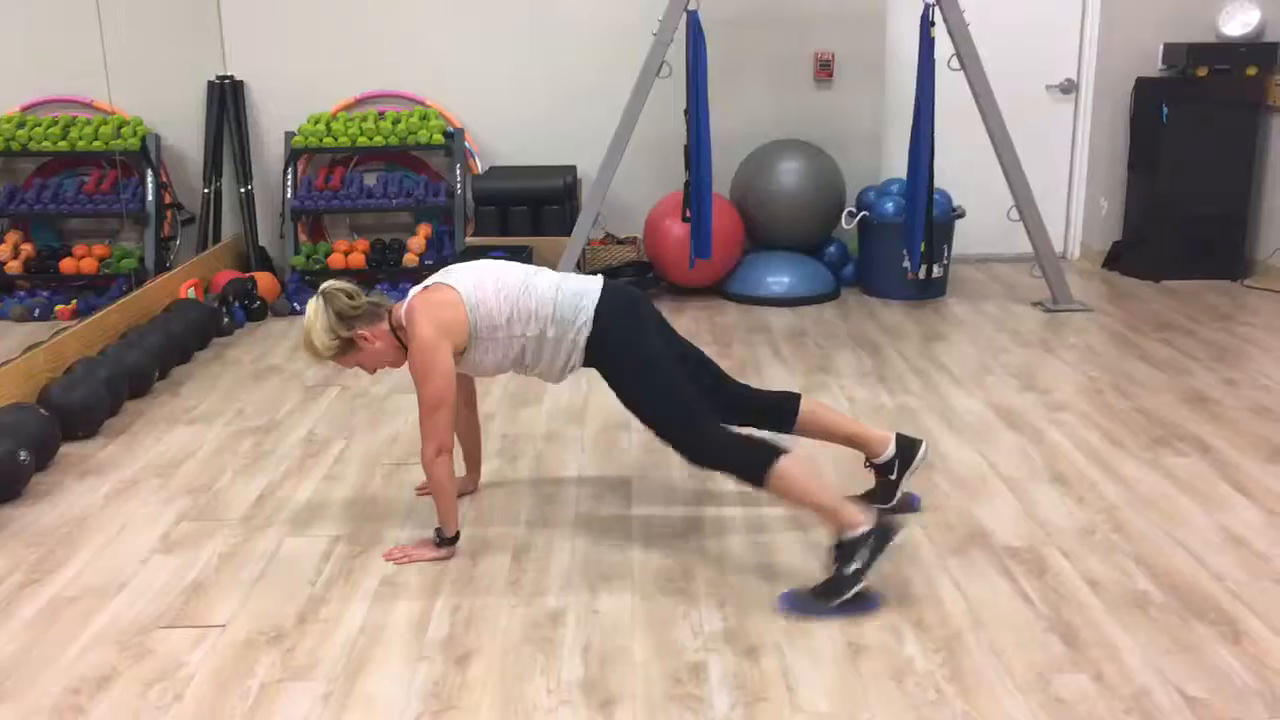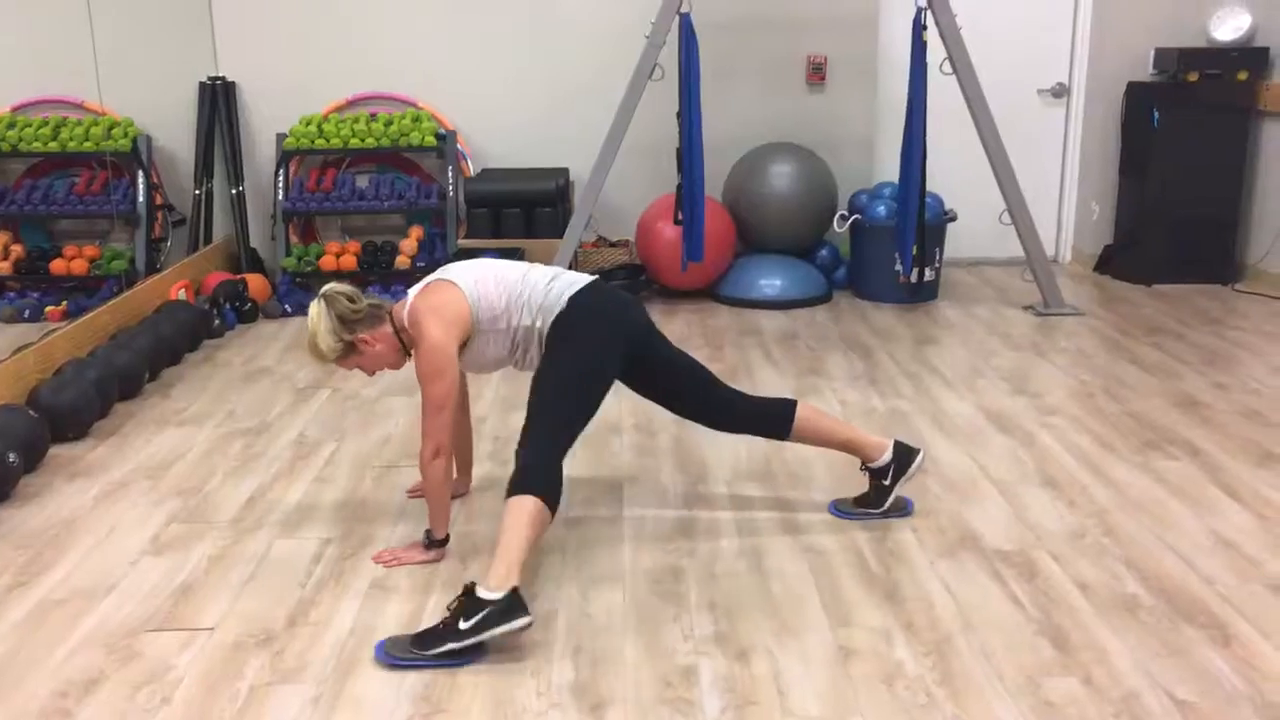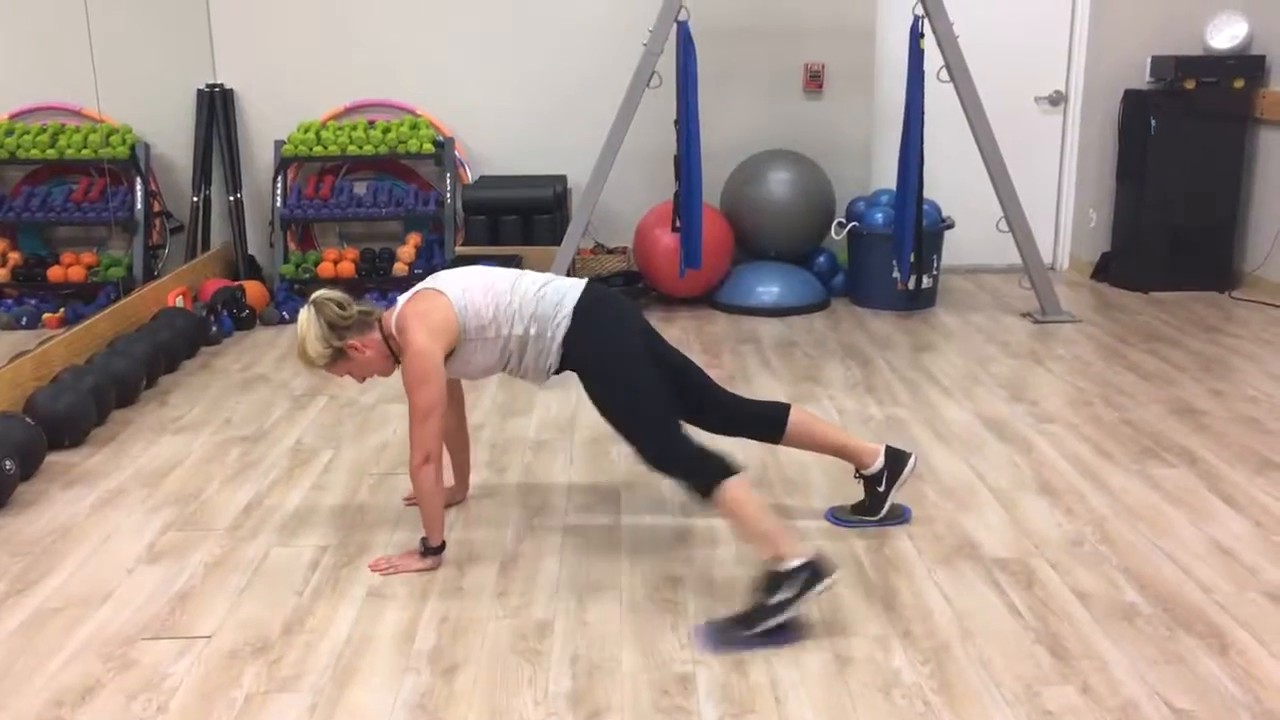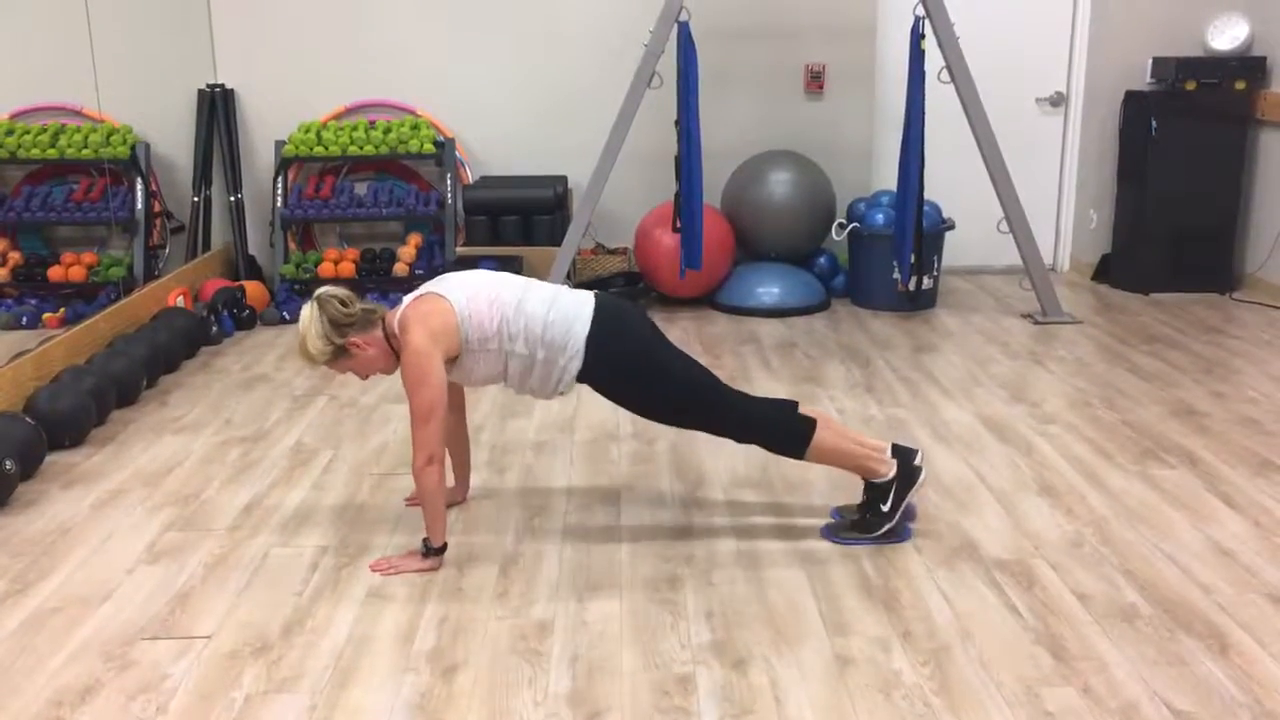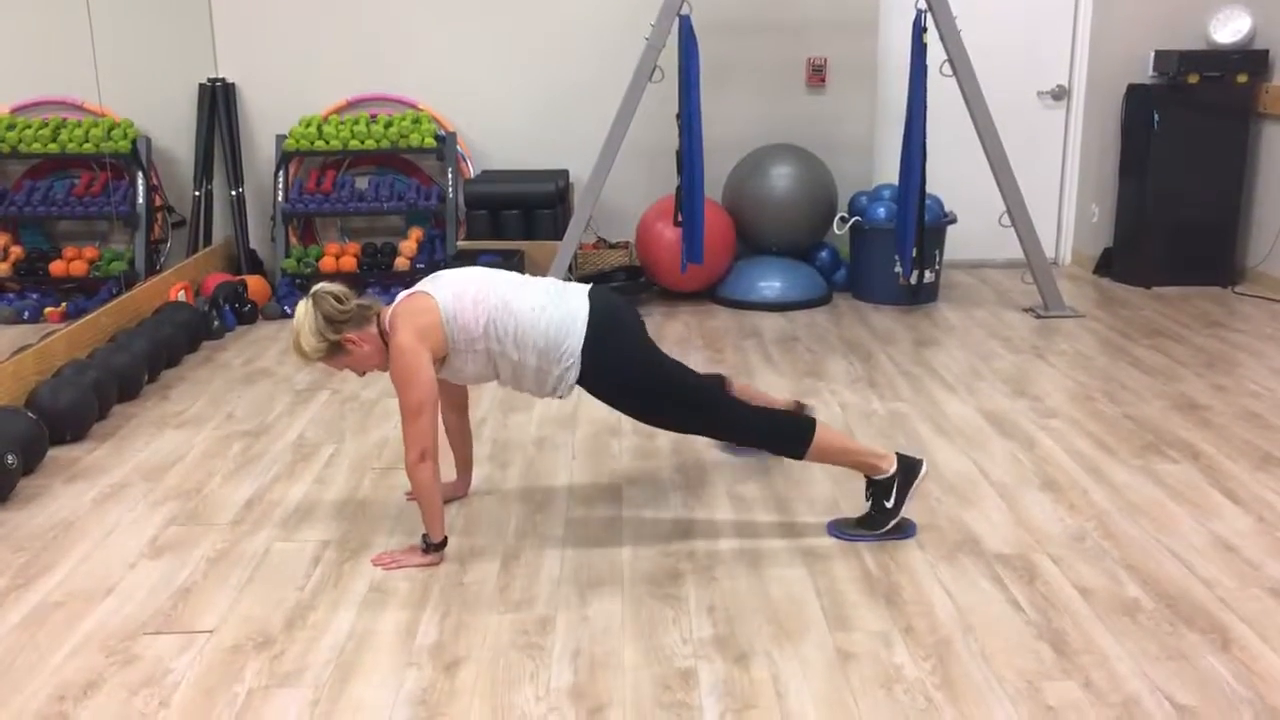
dt=0.4s
person 1, frame 1
left shoulder: (424, 329)
right shoulder: (427, 311)
left elbow: (435, 446)
right elbow: (462, 400)
left wrist: (444, 537)
right wrist: (470, 476)
left hip: (603, 326)
right hip: (608, 311)
left knee: (700, 437)
right knee: (735, 402)
left ankle: (857, 528)
right ankle: (887, 448)
person 1, frame 2
left shoulder: (430, 327)
right shoulder: (418, 313)
left elbow: (434, 444)
right elbow: (457, 405)
left wrist: (435, 539)
right wrist: (460, 481)
left hip: (585, 319)
right hip: (601, 315)
left knee: (537, 454)
right knee: (726, 408)
left ankle: (494, 597)
right ankle: (882, 455)
person 1, frame 3
left shoulder: (416, 334)
right shoulder: (413, 316)
left elbow: (424, 454)
right elbow: (453, 410)
left wrist: (430, 547)
right wrist: (459, 487)
left hip: (587, 326)
right hip: (594, 318)
left knee: (666, 445)
right knee: (724, 413)
left ankle: (791, 565)
right ankle: (875, 460)
person 1, frame 4
left shoulder: (417, 337)
right shoulder: (420, 319)
left elbow: (426, 454)
right elbow: (453, 411)
left wrist: (432, 548)
right wrist: (460, 487)
left hip: (600, 345)
right hip: (600, 325)
left knee: (730, 416)
right knee: (730, 409)
left ankle: (884, 472)
right ankle: (885, 451)
person 1, frame 5
left shoulder: (404, 336)
right shoulder: (420, 313)
left elbow: (419, 452)
right elbow: (454, 404)
left wrist: (432, 543)
right wrist: (461, 481)
left hip: (592, 347)
right hip: (592, 314)
left knee: (720, 419)
right knee: (697, 400)
left ankle: (885, 467)
right ankle: (785, 407)
